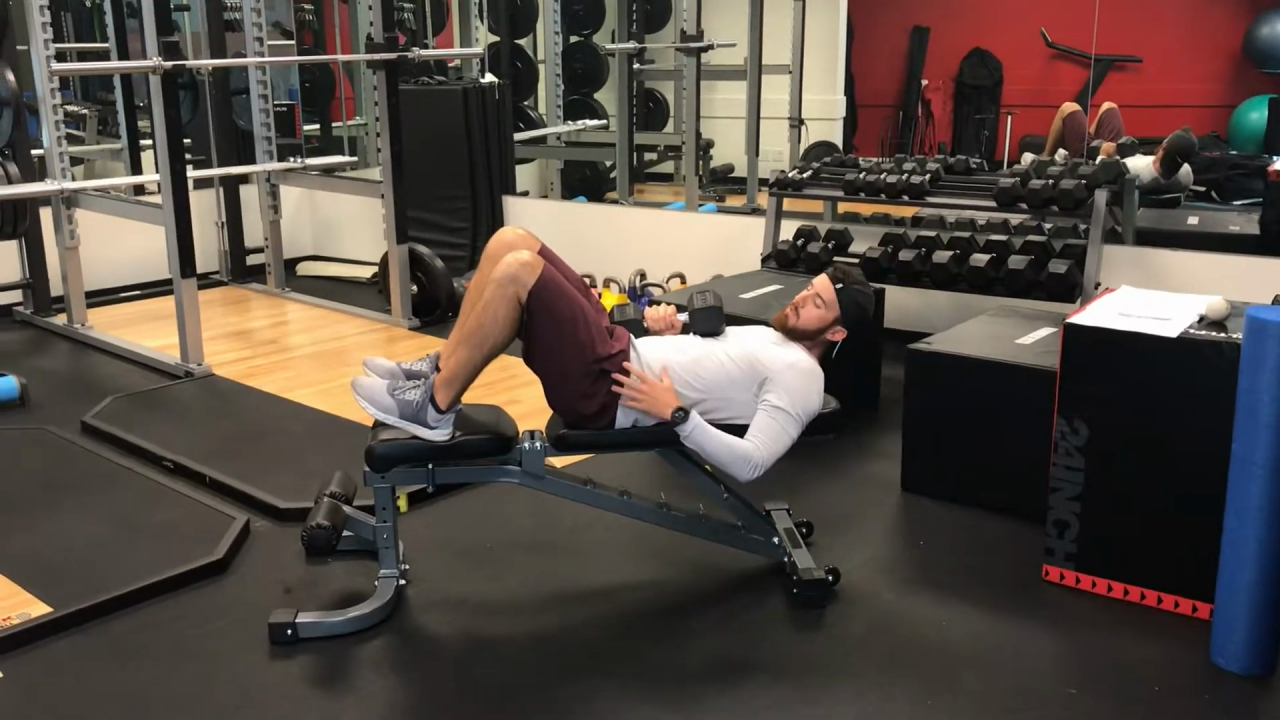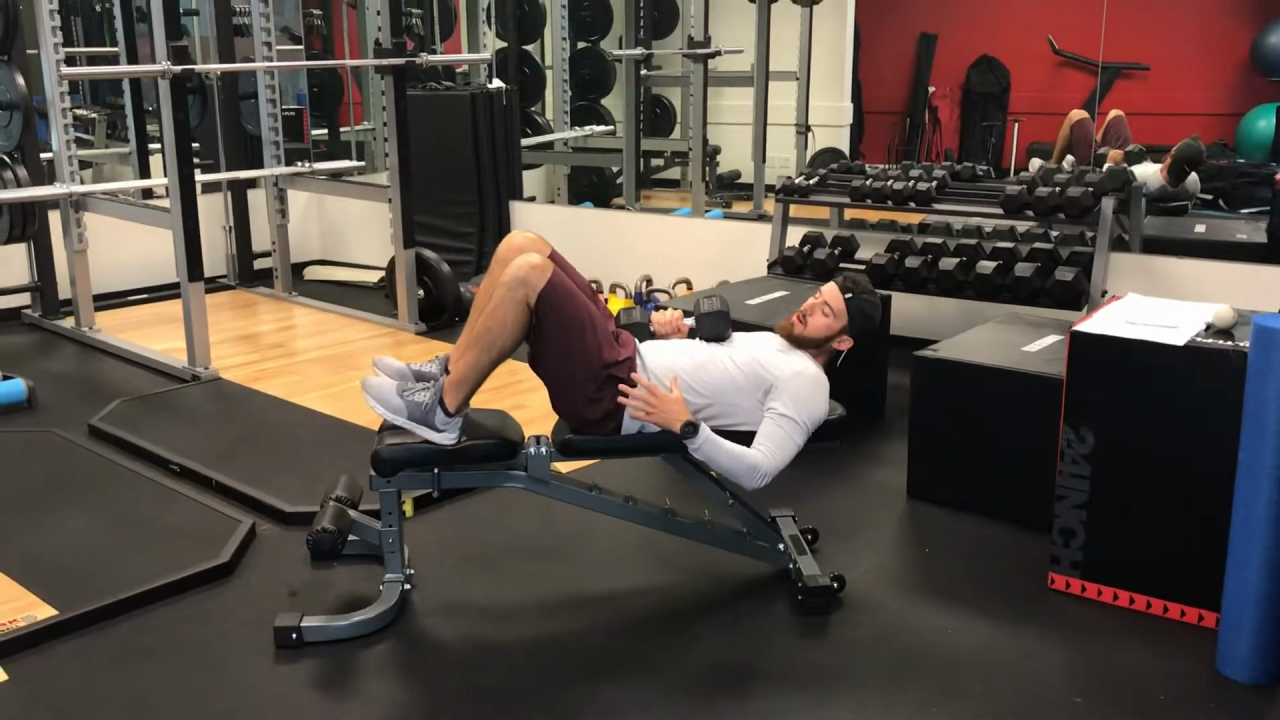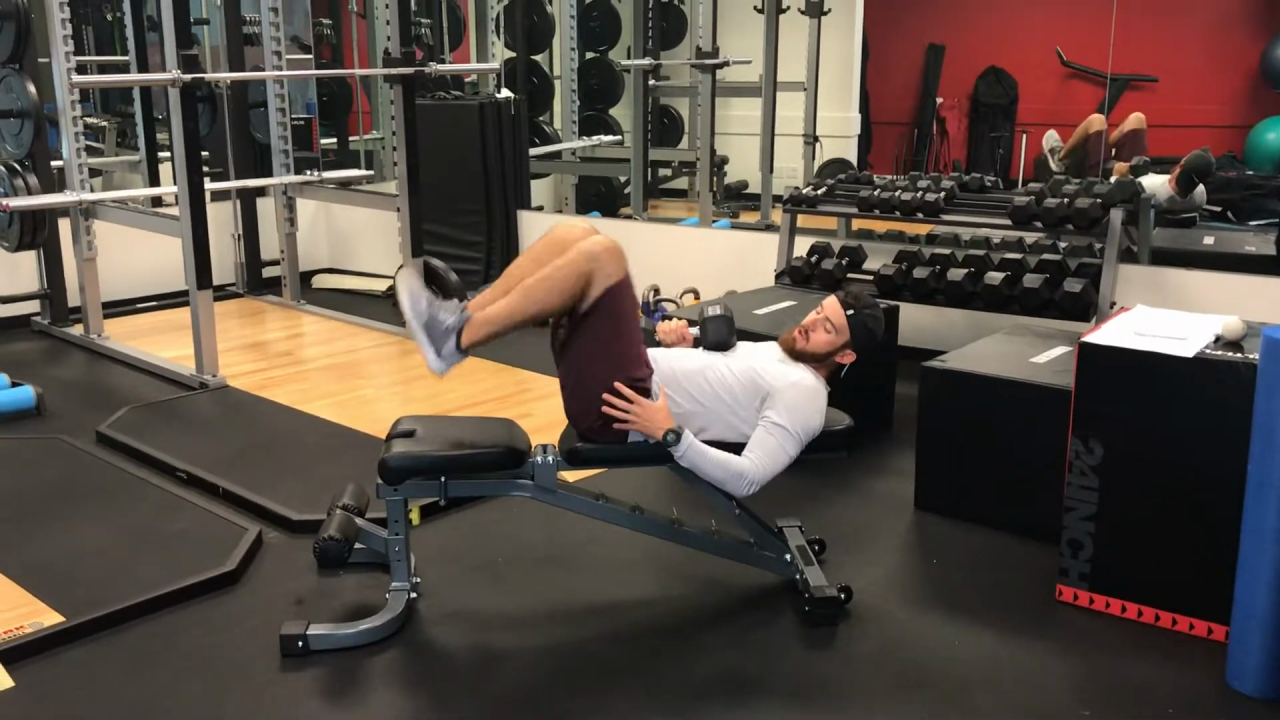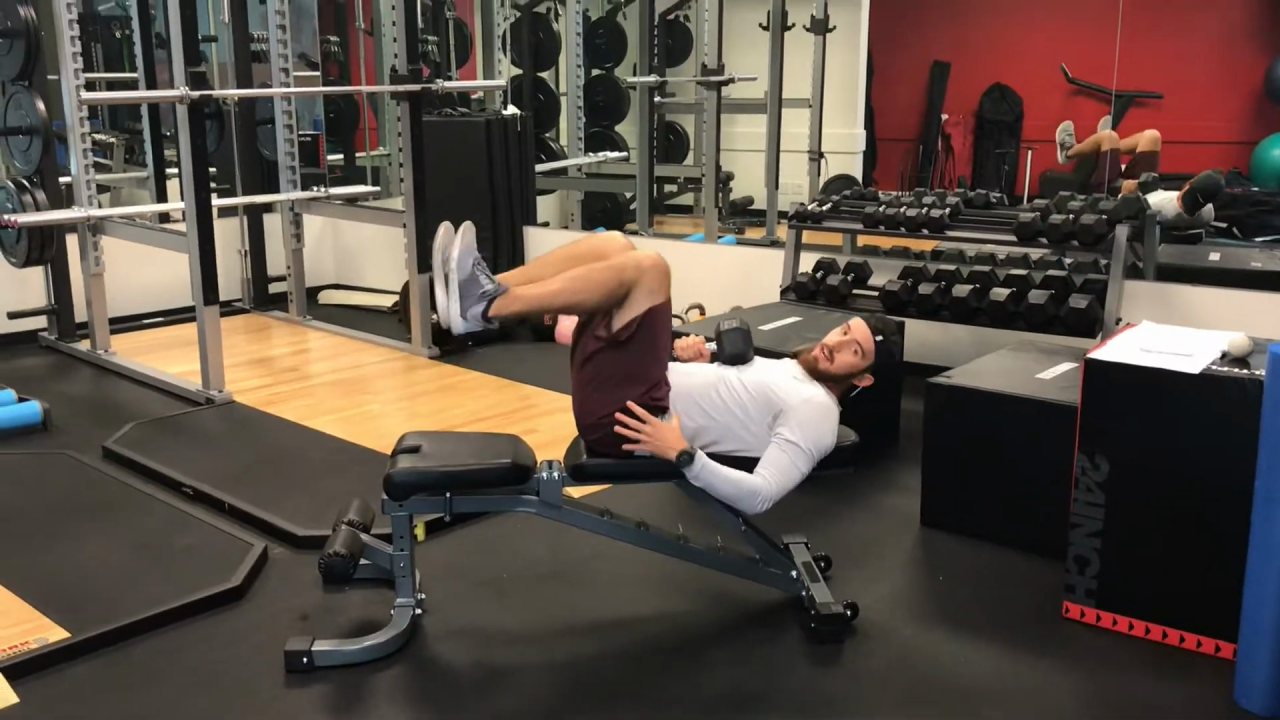
dt=0.4s
person 1, frame 1
left shoulder: (799, 376)
right shoulder: (766, 337)
left elbow: (750, 461)
left wrist: (676, 414)
right wrist: (669, 329)
left hip: (608, 395)
right hip: (620, 354)
left knee: (519, 272)
right knee: (512, 242)
left ankle: (435, 406)
right ankle: (440, 369)
person 1, frame 2
left shoulder: (803, 385)
right shoulder: (772, 344)
left elbow: (758, 471)
left wrist: (686, 426)
right wrist: (675, 335)
left hip: (613, 401)
right hip: (626, 359)
left knee: (528, 273)
right knee: (523, 246)
left ankle: (443, 408)
right ankle: (448, 372)
person 1, frame 3
left shoulder: (802, 396)
right shoulder: (776, 355)
left elbow: (747, 478)
left wrist: (670, 434)
right wrist: (682, 344)
left hip: (615, 406)
right hip: (635, 378)
left knee: (602, 253)
right knee: (577, 234)
left ankle: (456, 340)
right ankle: (460, 322)
person 1, frame 4
left shoulder: (814, 413)
right shoulder: (788, 372)
left elbow: (760, 495)
left wrist: (683, 455)
right wrist: (697, 357)
left hip: (628, 419)
right hip: (642, 397)
left knee: (648, 267)
right knee: (615, 246)
left ankle: (482, 306)
right ankle: (487, 290)
